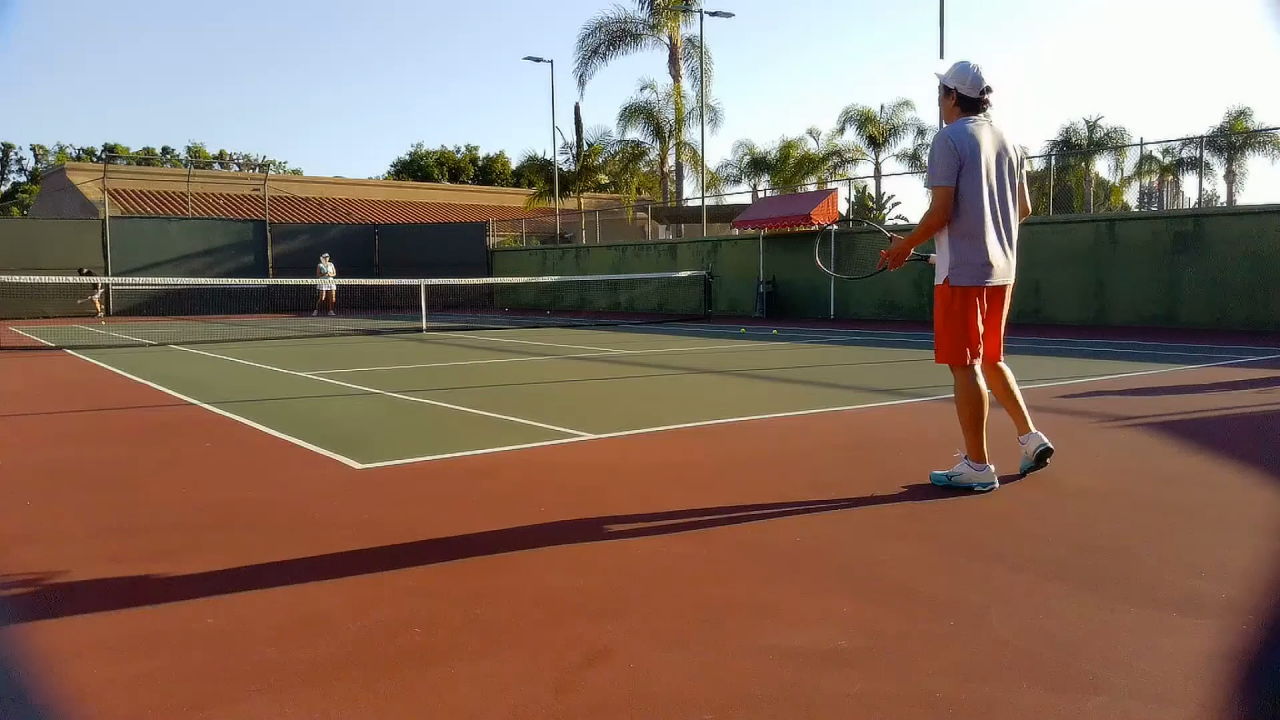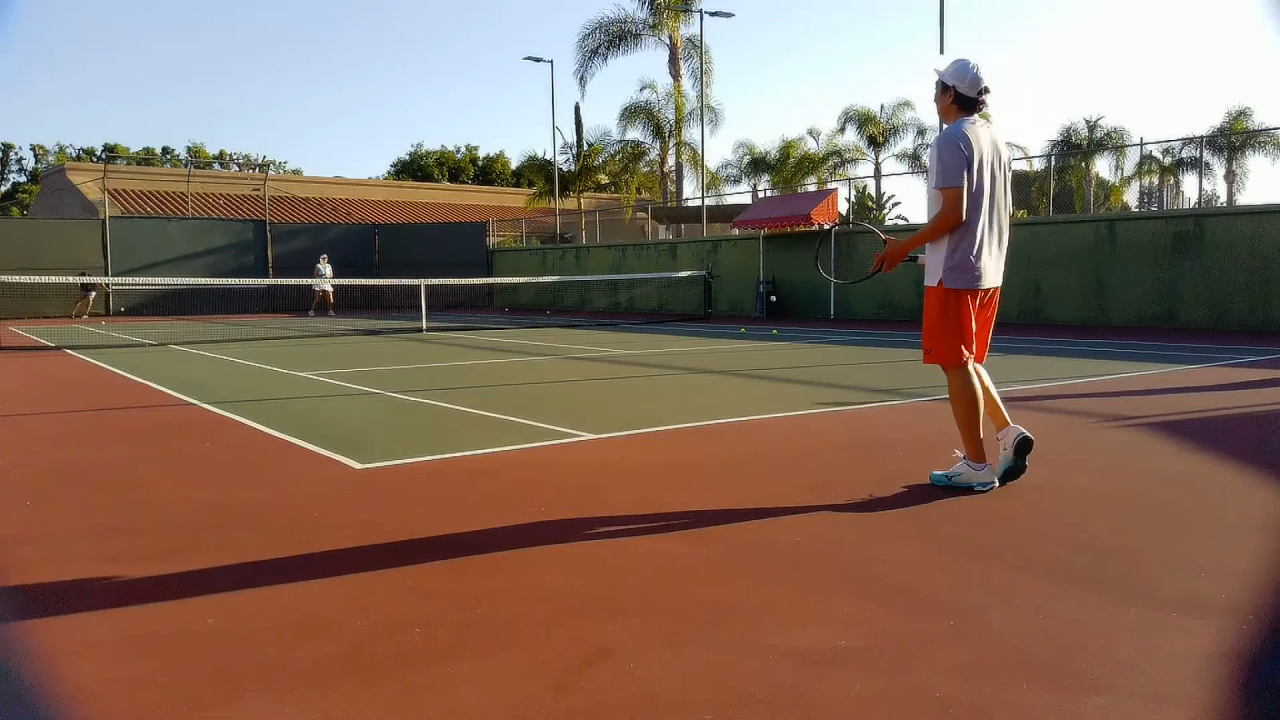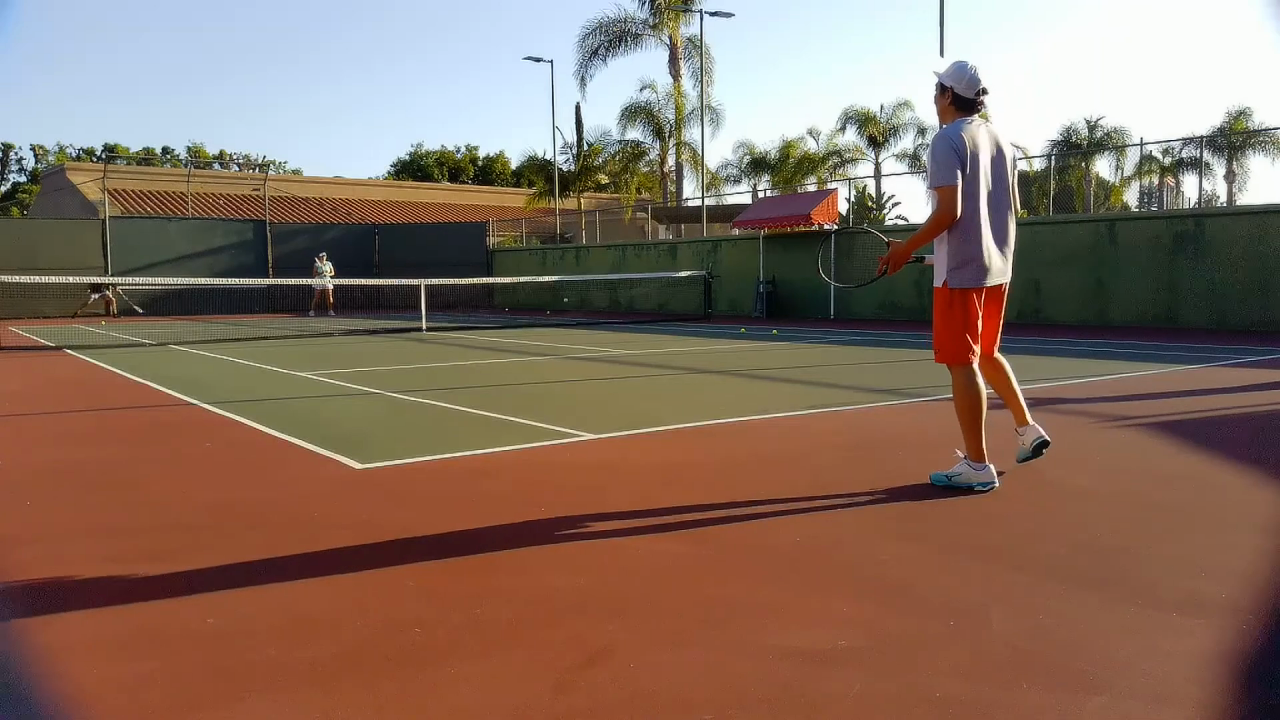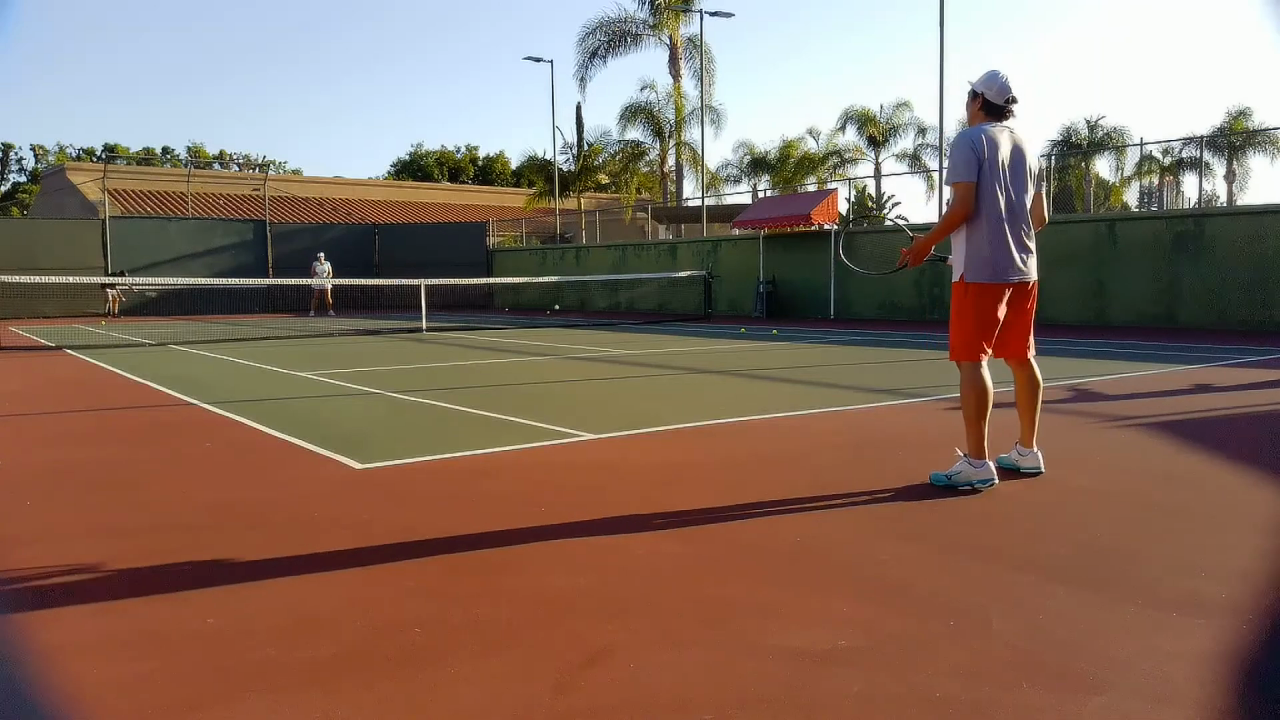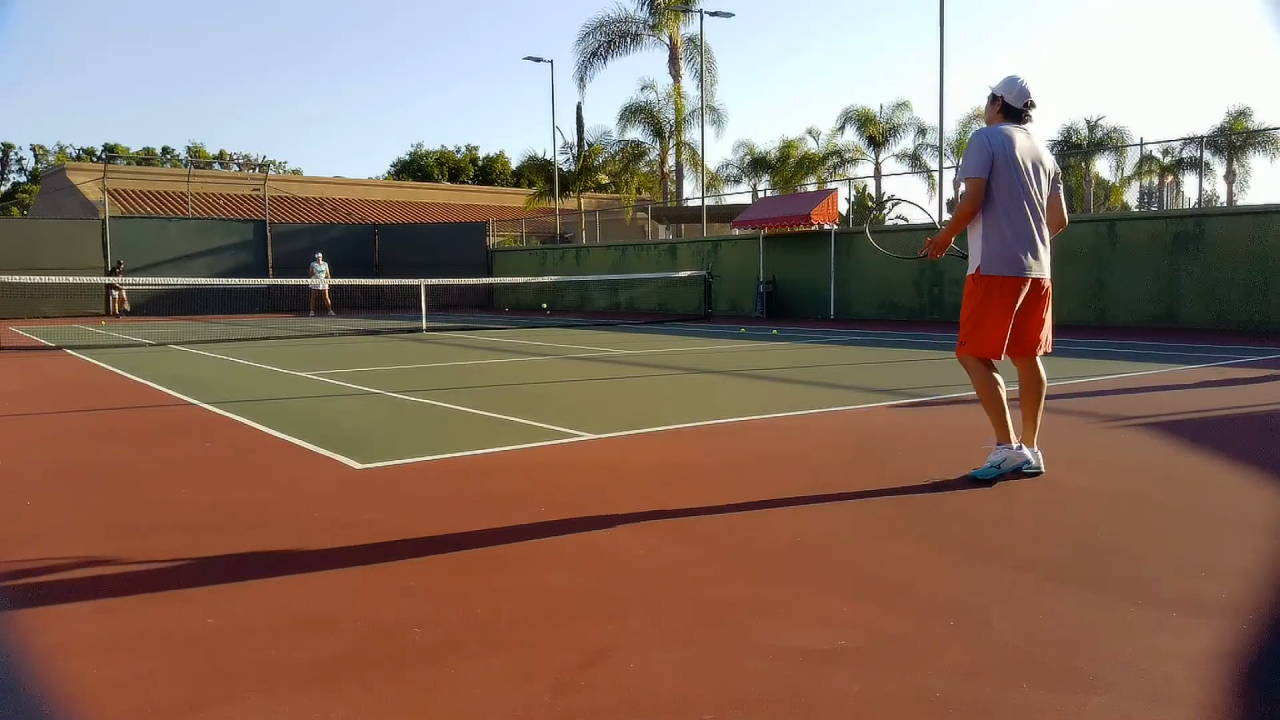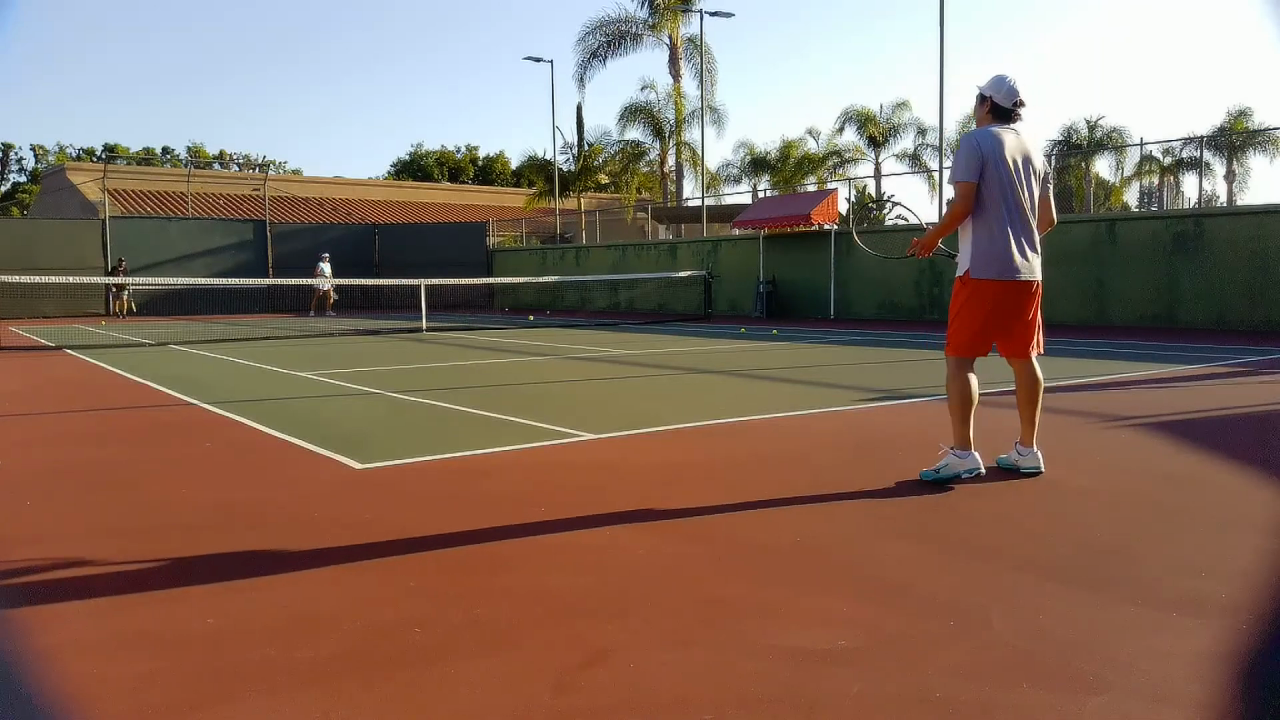
dt=0.4s
person 1, frame 1
left shoulder: (949, 138)
right shoulder: (1007, 142)
left elbow: (941, 211)
right elbow: (1024, 208)
left wrist: (905, 245)
left hip: (963, 271)
right hip: (1001, 269)
left knee: (965, 365)
right knee: (989, 360)
left ankle: (978, 466)
right ankle: (1031, 437)
person 1, frame 2
left shoulder: (952, 138)
right shoulder: (995, 140)
left elbow: (952, 213)
right elbow: (1005, 210)
left wrist: (904, 246)
left hip: (953, 272)
right hip: (988, 270)
left knee: (956, 365)
right knee: (966, 363)
left ankle: (977, 465)
right ankle: (1008, 436)
person 1, frame 3
left shoulder: (948, 139)
right shoulder: (1000, 141)
left elbow: (948, 211)
right elbow: (1014, 206)
left wrist: (906, 247)
left hip: (960, 270)
right hip: (998, 267)
left knee: (963, 364)
right knee: (986, 354)
left ankle: (977, 466)
right ankle: (1028, 429)
person 1, frame 4
left shoulder: (969, 139)
right shoulder: (1027, 148)
left elbow: (962, 207)
right elbow: (1040, 217)
left wrist: (926, 242)
left hip: (980, 270)
right hip: (1022, 269)
left knee: (972, 361)
right knee: (1021, 358)
left ankle: (977, 463)
right ankle: (1027, 450)
person 1, frame 5
left shoulder: (985, 138)
right shoulder: (1044, 152)
left elbow: (972, 201)
right elbow: (1059, 220)
left wrist: (944, 237)
left hip: (994, 267)
right hip: (1036, 268)
left knee: (974, 356)
right knee: (1027, 357)
left ankle: (1008, 447)
right ankle: (1028, 449)
person 1, frame 6
left shoulder: (976, 140)
right shoulder: (1033, 152)
left elbow: (962, 205)
right elbow: (1047, 220)
left wrist: (932, 237)
left hip: (983, 269)
right hip: (1027, 269)
left knee: (960, 358)
right knee: (1023, 357)
left ankle: (962, 453)
right ankle: (1027, 450)
